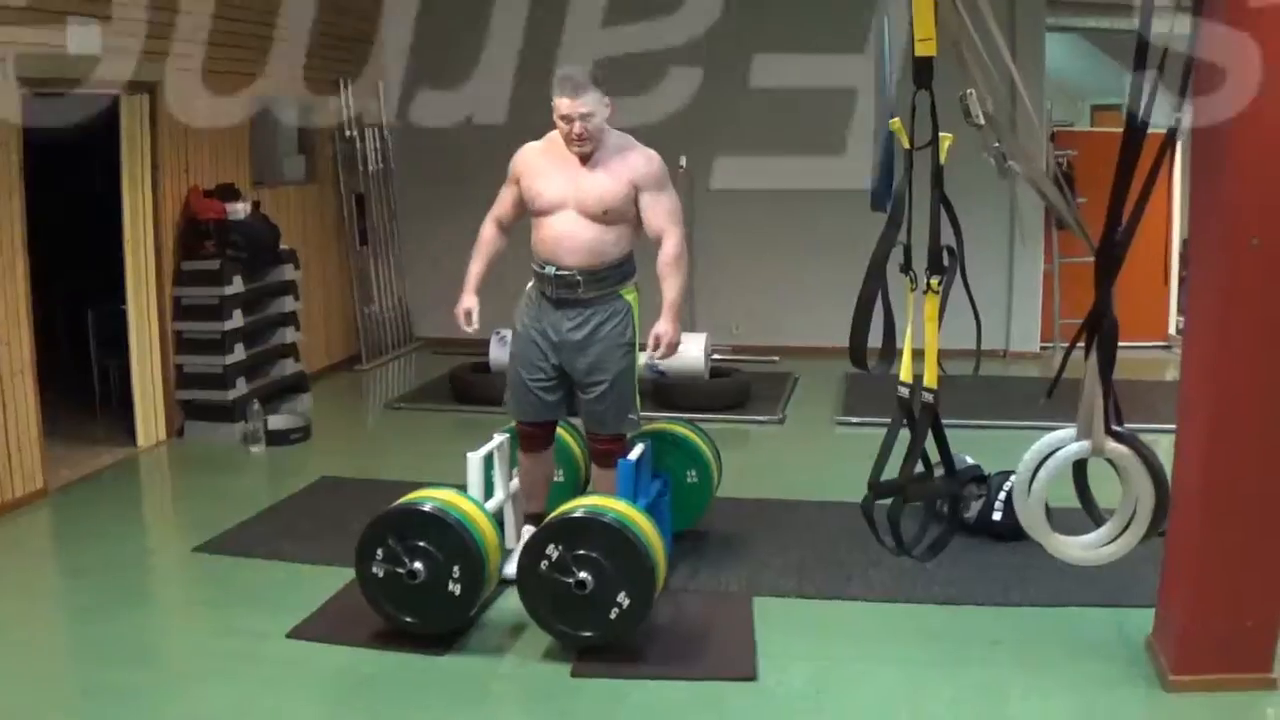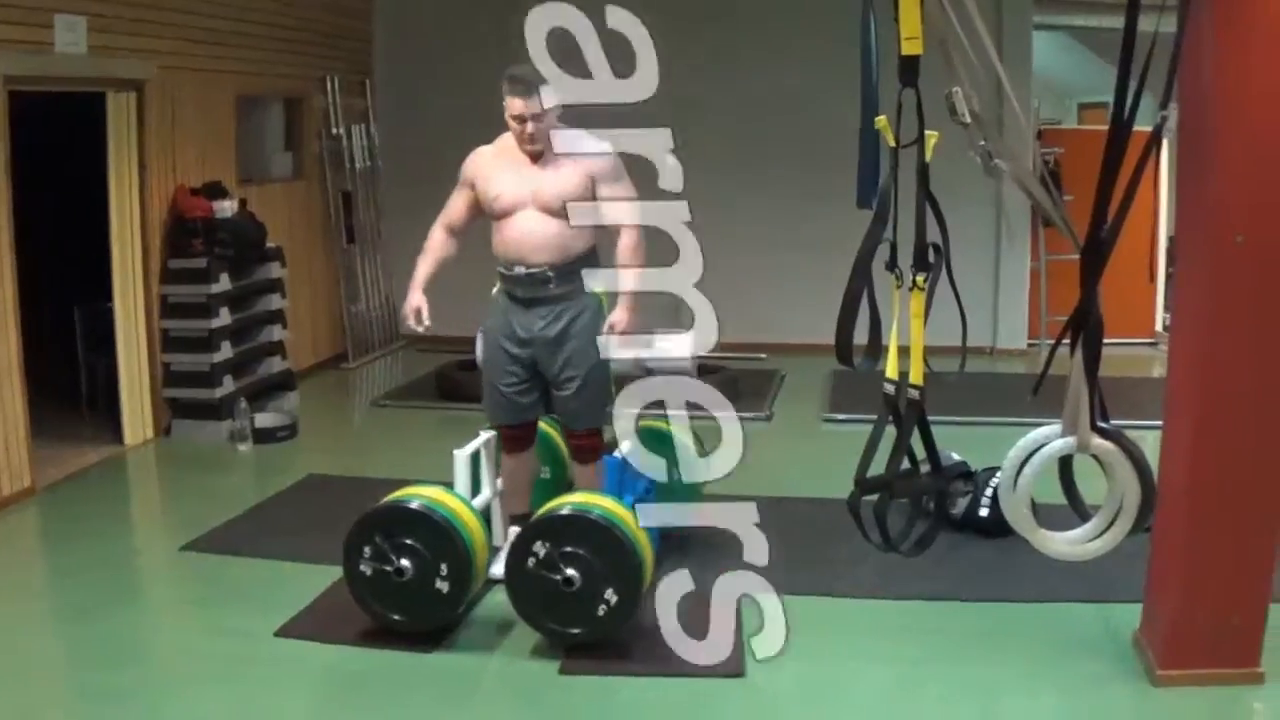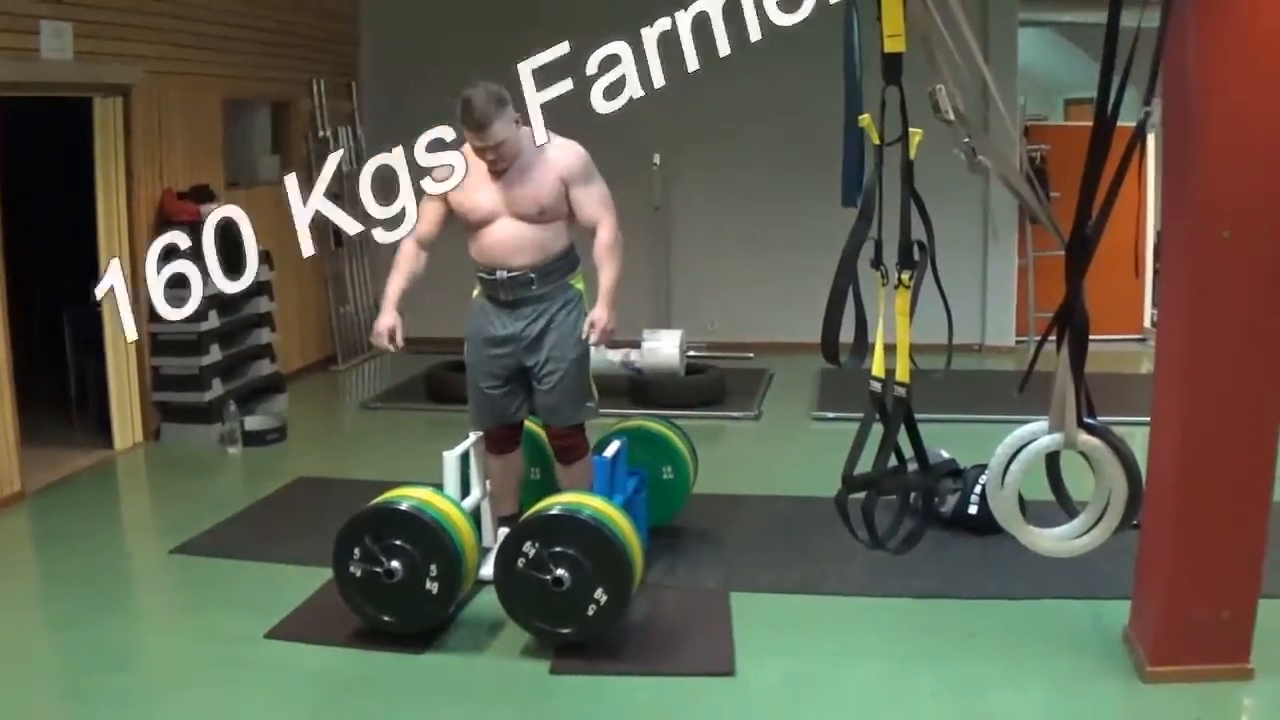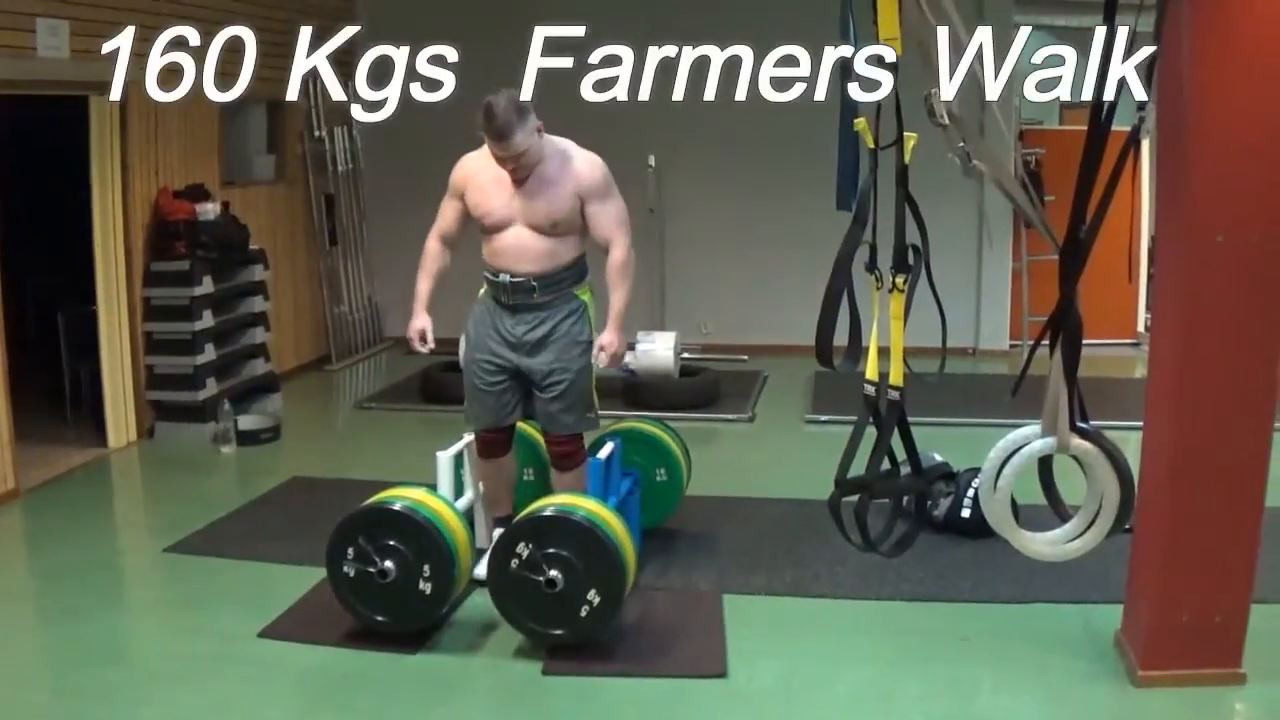
dt=0.4s
person 1, frame 1
left shoulder: (640, 163)
right shoulder: (529, 159)
left elbow: (670, 240)
right elbow: (497, 223)
left wrist: (669, 314)
right wrist: (470, 287)
left hip: (605, 308)
right hip: (540, 304)
left knee: (606, 435)
right knee: (532, 426)
right ankle: (533, 531)
person 1, frame 2
left shoulder: (595, 158)
right shoulder: (482, 162)
left elbow: (628, 230)
right elbow: (447, 228)
left wrist: (625, 300)
right wrist: (418, 286)
left hip: (573, 303)
right hip: (508, 305)
left knee: (583, 429)
right knee: (512, 428)
right ankle: (518, 532)
person 1, frame 3
left shoulder: (564, 157)
right shoulder: (450, 174)
left elbow: (605, 227)
right elbow: (416, 242)
left wrist: (604, 302)
right wrist: (389, 306)
left hip: (556, 304)
right hip: (491, 309)
left knee: (565, 428)
right knee: (498, 433)
right ankle: (506, 536)
person 1, frame 4
left shoulder: (584, 170)
right shoulder: (469, 171)
left elbow: (618, 247)
right elbow: (440, 240)
left wrist: (614, 325)
right wrist: (421, 307)
left hip: (560, 310)
right hip: (494, 310)
left knee: (563, 438)
right knee: (490, 431)
right ankle: (501, 534)
